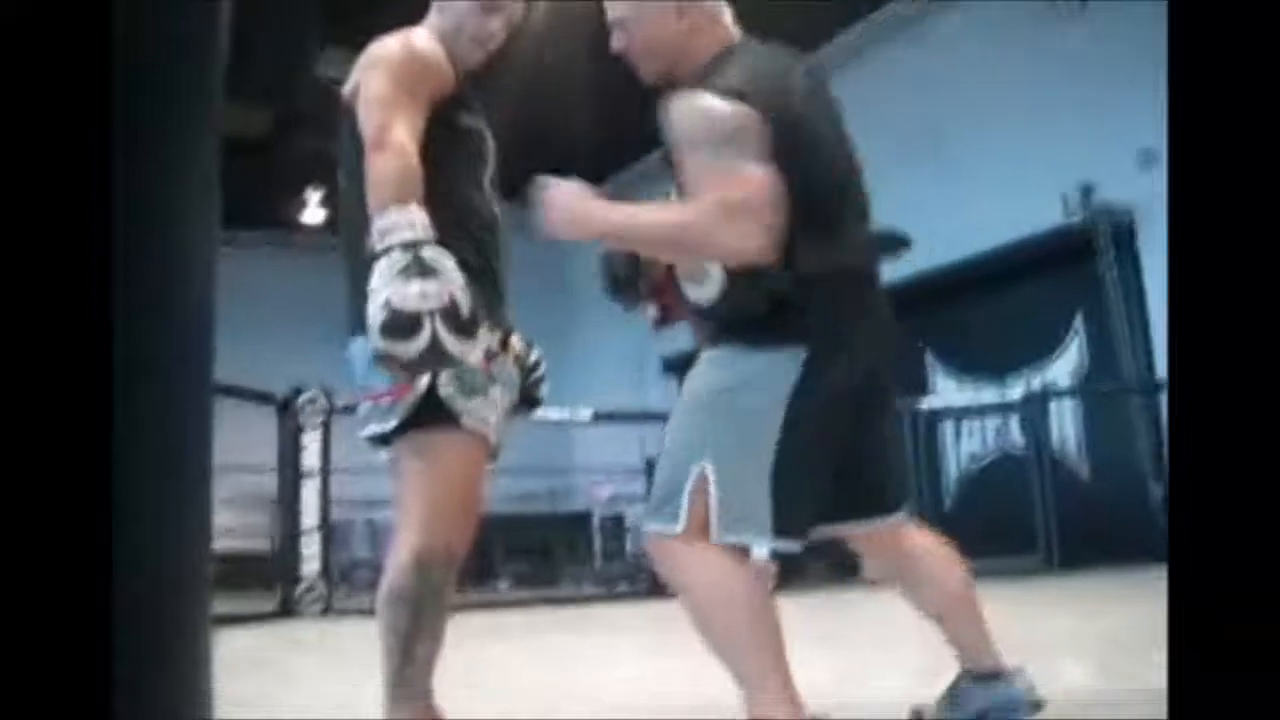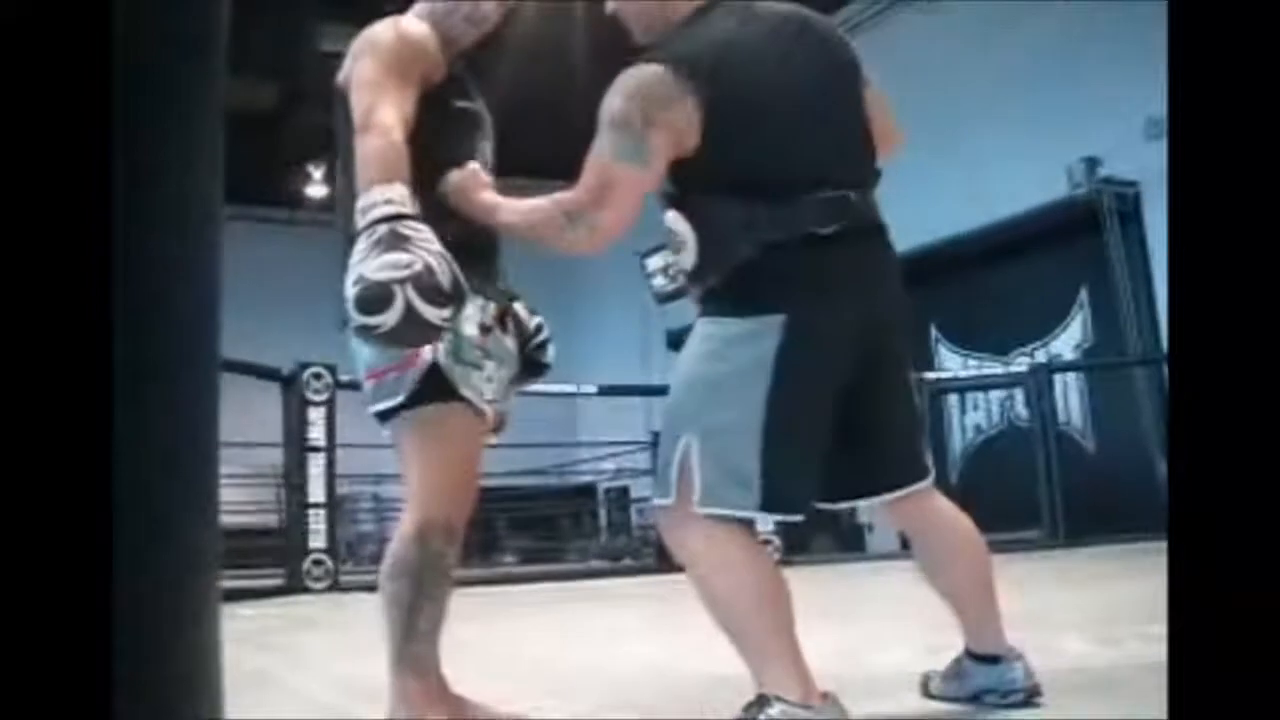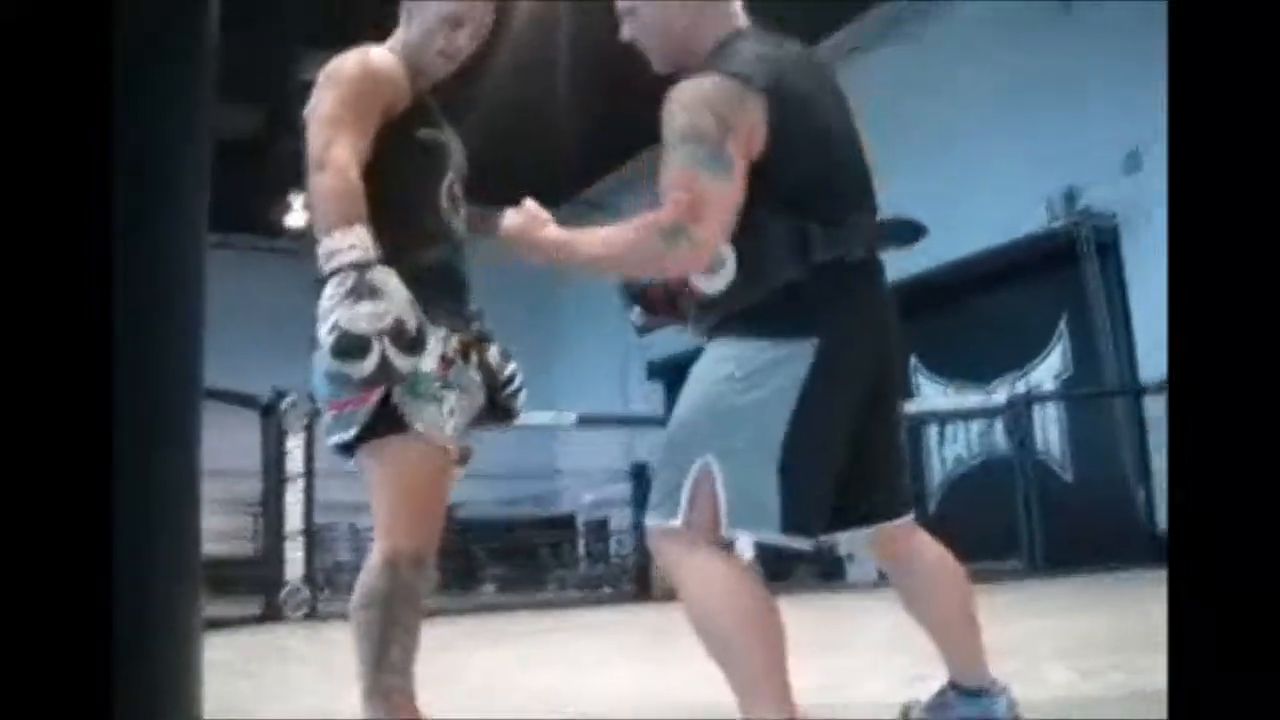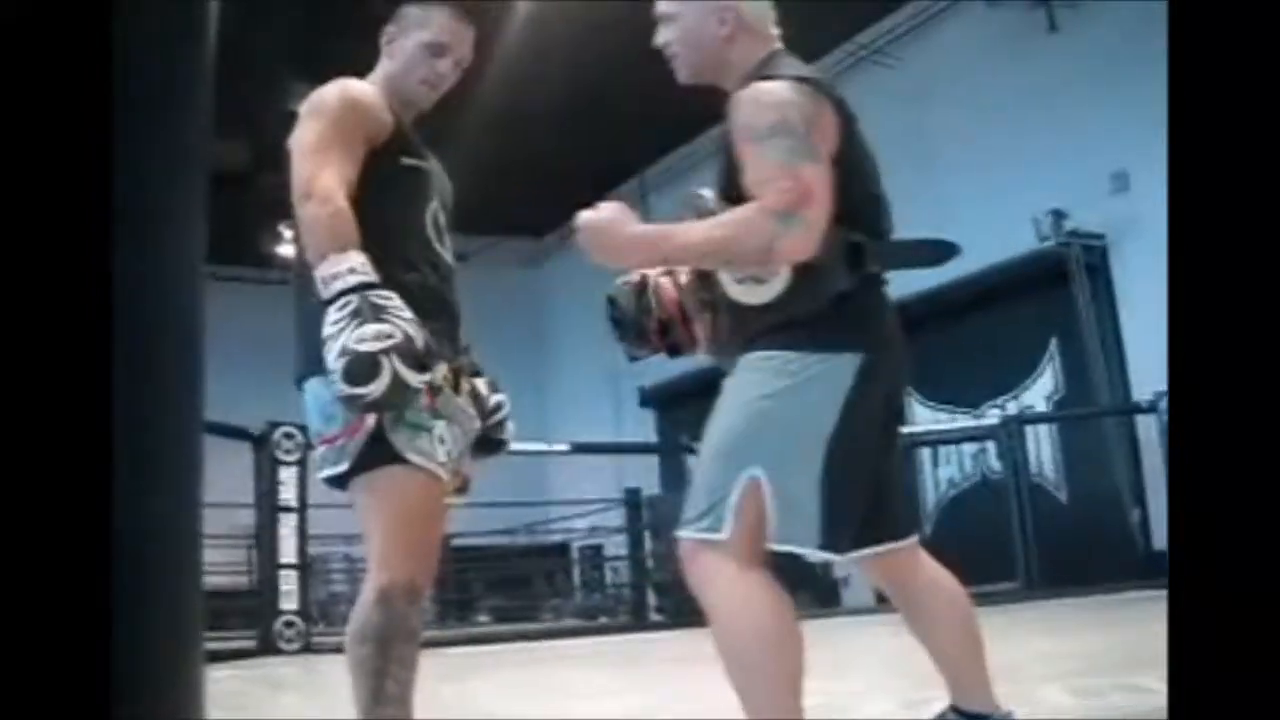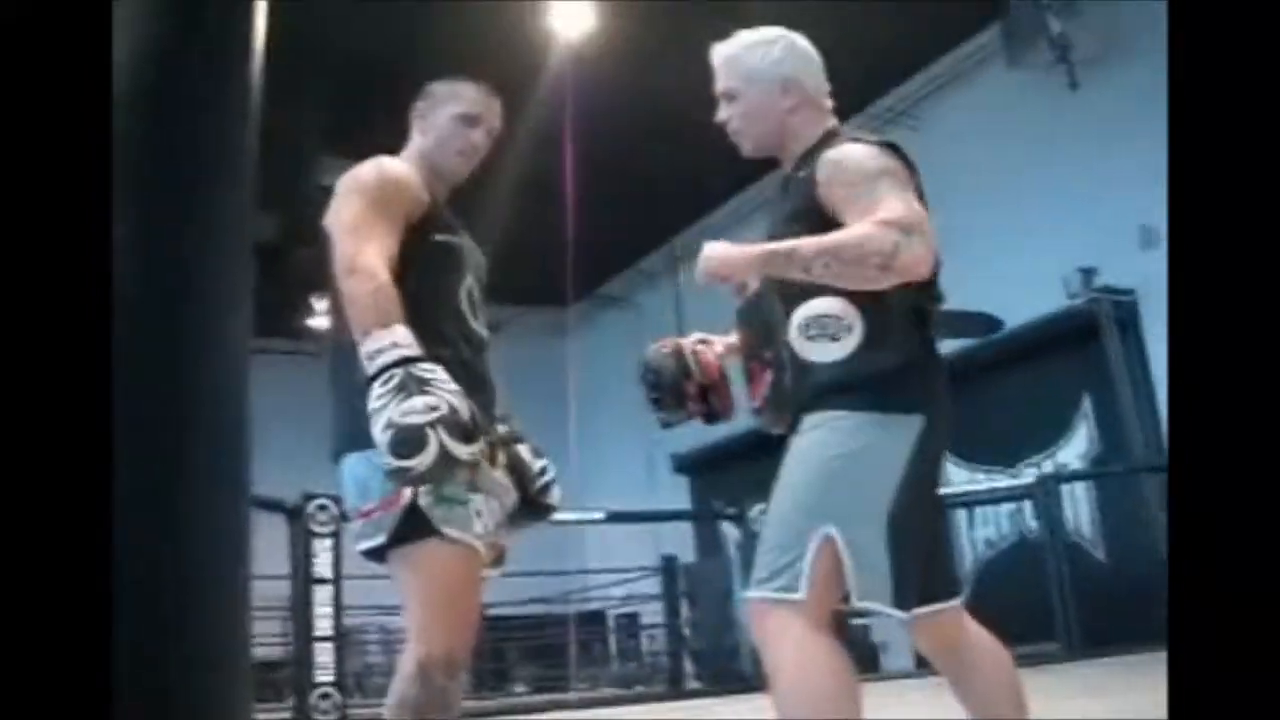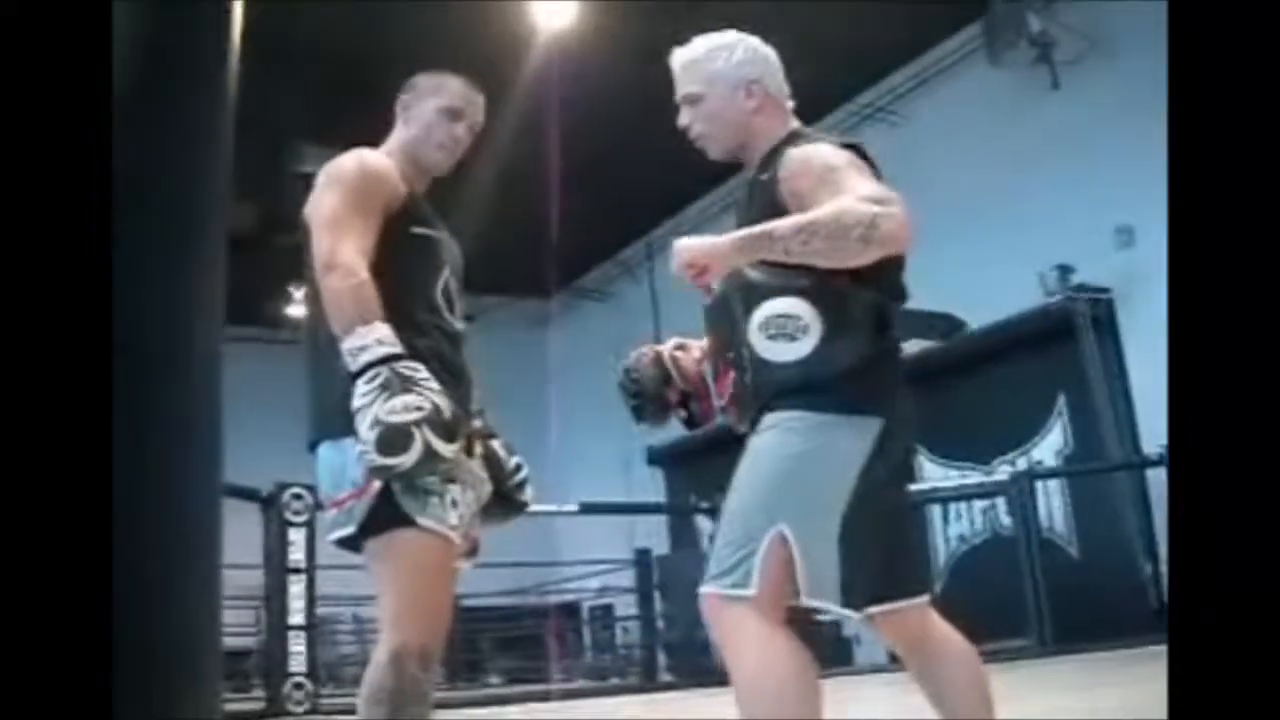
dt=0.3s
person 1, frame 1
left shoulder: (704, 110)
right shoulder: (785, 75)
left elbow: (742, 231)
left wrist: (597, 219)
right wrist: (680, 247)
left hip: (777, 340)
right hip: (853, 324)
left knee: (683, 539)
right knee: (877, 527)
person 1, frame 2
left shoulder: (656, 86)
left elbow: (588, 223)
right elbow: (881, 141)
left wrist: (485, 204)
left hip: (768, 305)
right hip: (867, 282)
left knee: (692, 515)
right knee: (906, 490)
right ankle: (994, 661)
person 1, frame 3
left shoulder: (708, 94)
right shoulder: (798, 69)
left elbow: (685, 239)
left wrist: (552, 242)
left hip: (783, 333)
right hip: (853, 320)
left knee: (685, 535)
right knee: (886, 525)
person 1, frame 4
left shoulder: (771, 100)
right shoulder: (787, 98)
left elbow: (787, 230)
left wrist: (642, 243)
right wrist: (695, 283)
left hip: (812, 347)
right hip: (842, 344)
left knee: (717, 549)
right knee: (891, 552)
person 1, frame 5
left shoulder: (849, 163)
right shoulder: (805, 182)
left elbow: (905, 249)
left wrist: (754, 257)
right wrist: (736, 346)
left hip: (869, 411)
right hip: (849, 413)
left knee: (783, 609)
right knee: (935, 617)
person 1, frame 6
left shoulder: (810, 164)
right shoulder: (769, 184)
left elbow: (886, 223)
left wrist: (733, 246)
right wrist: (710, 351)
left hip: (829, 409)
right hip: (831, 412)
left knee: (738, 605)
right knee: (902, 612)
person 2, frame 1
left shoulder: (454, 97)
right elbow: (388, 148)
left wrist: (495, 336)
right wrist: (407, 257)
left hip: (460, 320)
right hip: (423, 317)
left knee: (443, 530)
right knee: (437, 528)
person 2, frame 2
left shoulder: (453, 80)
right elbow: (377, 131)
left wrist: (499, 302)
right wrist: (387, 227)
left hip: (458, 297)
right hip: (415, 287)
left knee: (445, 504)
right knee: (439, 502)
person 2, frame 3
left shoulder: (430, 118)
right shoulder: (367, 73)
right elbow: (331, 167)
left wrist: (473, 336)
right wrist: (353, 276)
left hip: (430, 336)
right hip: (382, 331)
left knee: (416, 540)
right knee: (407, 537)
person 2, frame 4
left shoulder: (418, 156)
right shoulder: (347, 103)
right elbow: (318, 197)
left wrist: (463, 371)
right wrist: (356, 300)
left hip: (424, 364)
right hip: (373, 355)
left knee: (410, 574)
right knee: (400, 572)
person 2, frame 5
left shoulder: (448, 230)
right shoulder: (382, 182)
right elbow: (362, 274)
left wrist: (502, 440)
right wrist: (400, 374)
left hip: (456, 440)
right hip: (407, 432)
left knee: (448, 644)
right knee: (440, 643)
person 2, frame 6
left shoulder: (426, 223)
right shoulder: (362, 173)
right elbow: (340, 270)
left wrist: (478, 434)
right wrist: (384, 373)
left hip: (433, 432)
right hip: (386, 427)
left knee: (421, 637)
right knee: (413, 635)
